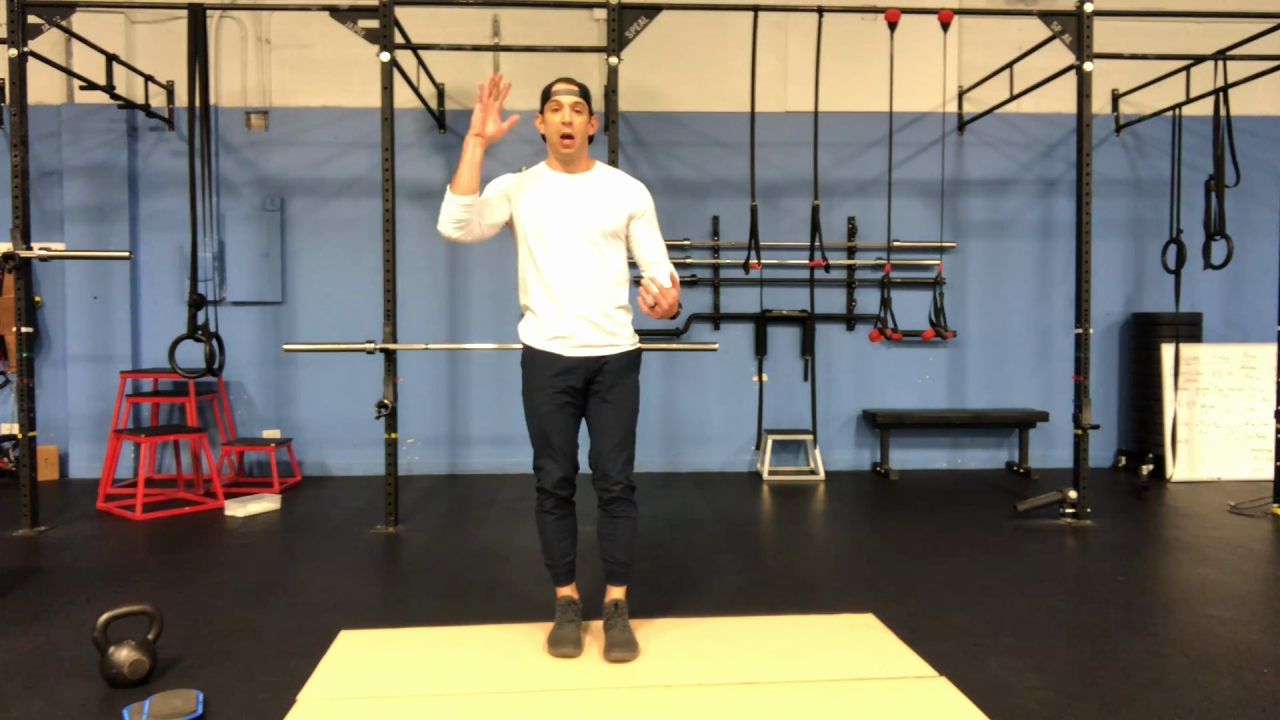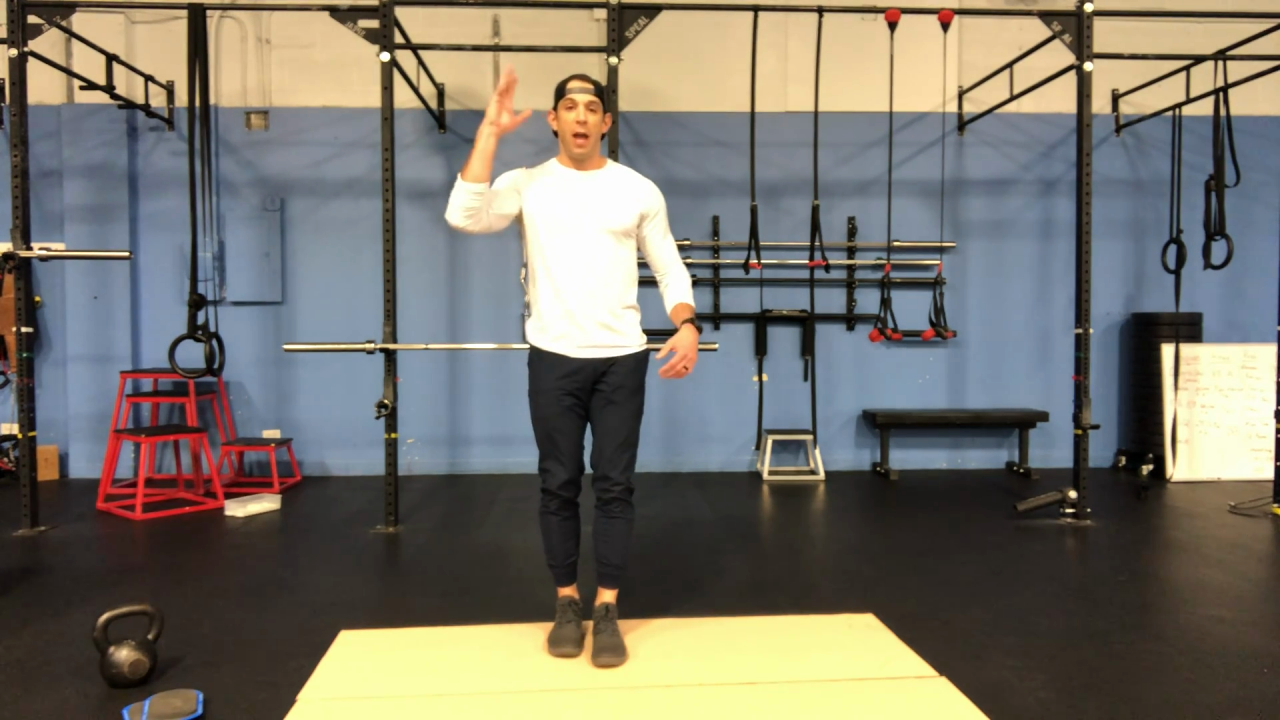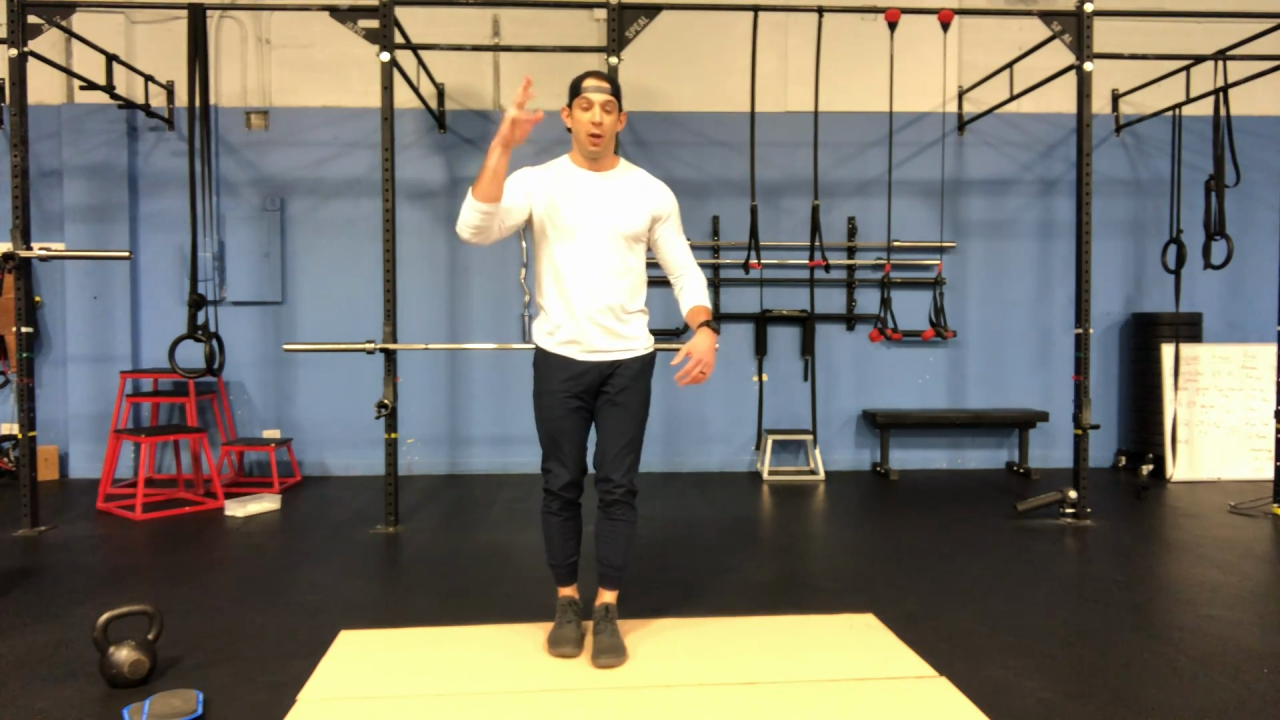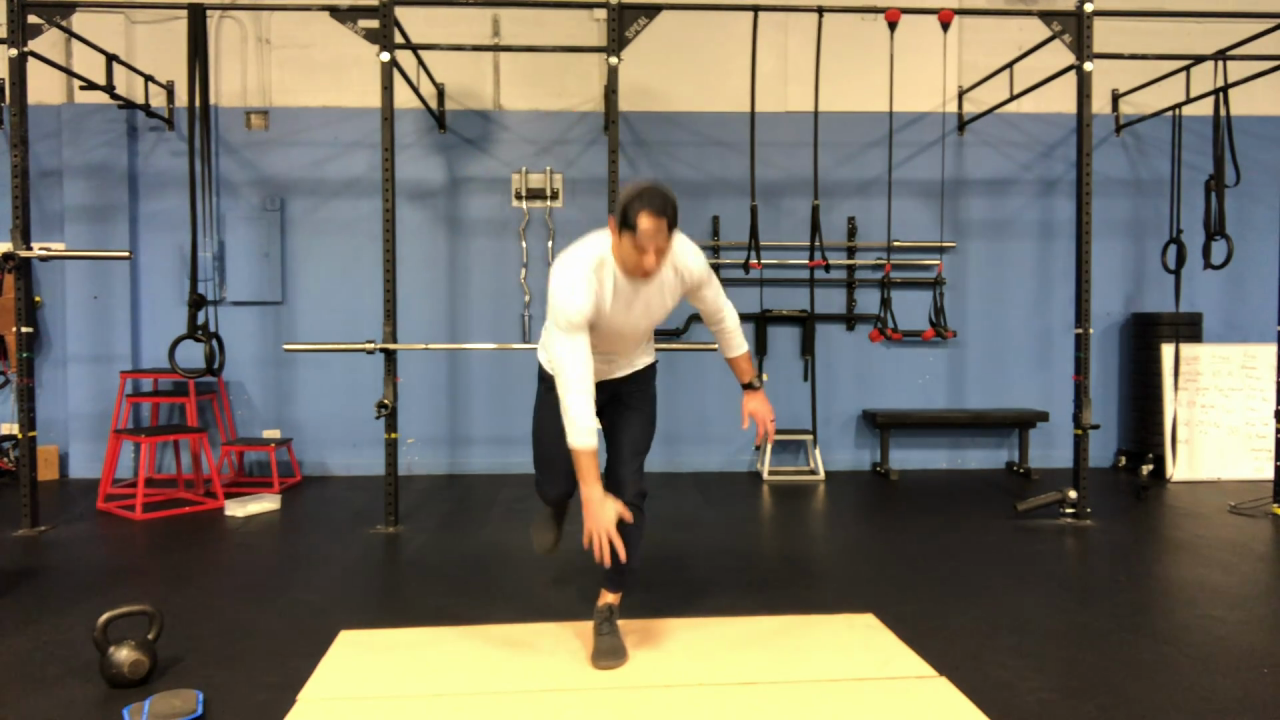
dt=0.7s
person 1, frame 1
left shoulder: (628, 190)
right shoulder: (516, 188)
left elbow: (657, 267)
right elbow: (456, 226)
left wrist: (669, 300)
right wrist: (476, 141)
left hip: (614, 357)
right hip: (547, 358)
left knee: (615, 483)
right knee: (554, 483)
left ankle: (616, 607)
right ankle: (566, 604)
person 1, frame 2
left shoulder: (639, 190)
right shoulder: (526, 185)
left elbow: (670, 269)
right elbow: (463, 216)
left wrist: (687, 326)
right wrist: (490, 131)
left hip: (621, 359)
right hip: (553, 359)
left knee: (614, 484)
right knee: (559, 484)
left ankle: (606, 611)
right ankle: (567, 604)
person 1, frame 3
left shoulder: (651, 191)
right shoulder: (534, 181)
left elbow: (684, 270)
right elbow: (474, 230)
left wrist: (705, 329)
right wrist: (502, 146)
left hip: (627, 361)
right hip: (559, 360)
left knee: (617, 487)
right knee: (560, 486)
left ankle: (607, 612)
right ankle: (567, 604)
person 1, frame 4
left shoulder: (686, 261)
right shoulder: (576, 275)
left elbow: (722, 319)
right elbow: (574, 390)
left wrist: (752, 387)
right wrist: (593, 494)
left hip: (632, 375)
right hip: (566, 377)
left knee: (630, 490)
right knee: (557, 487)
left ankle: (607, 613)
right ankle: (559, 504)
